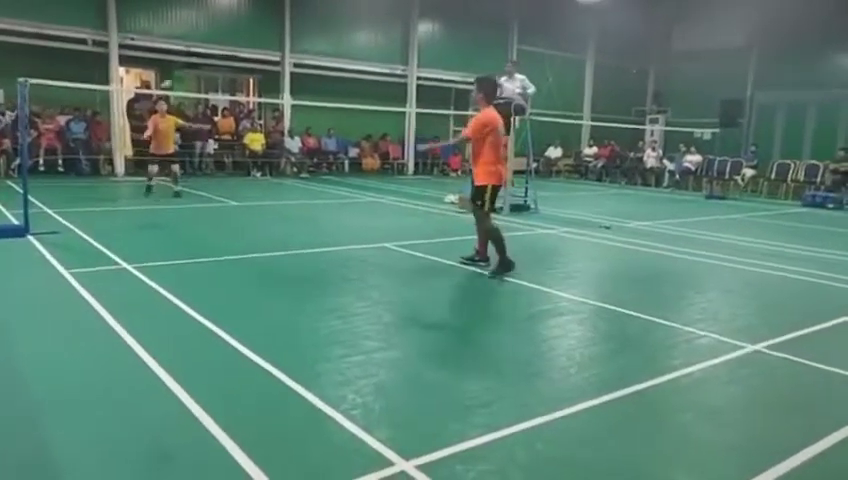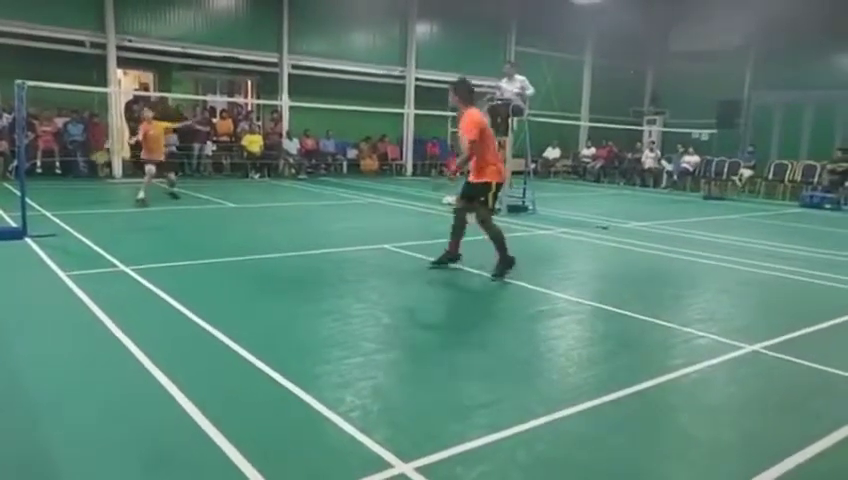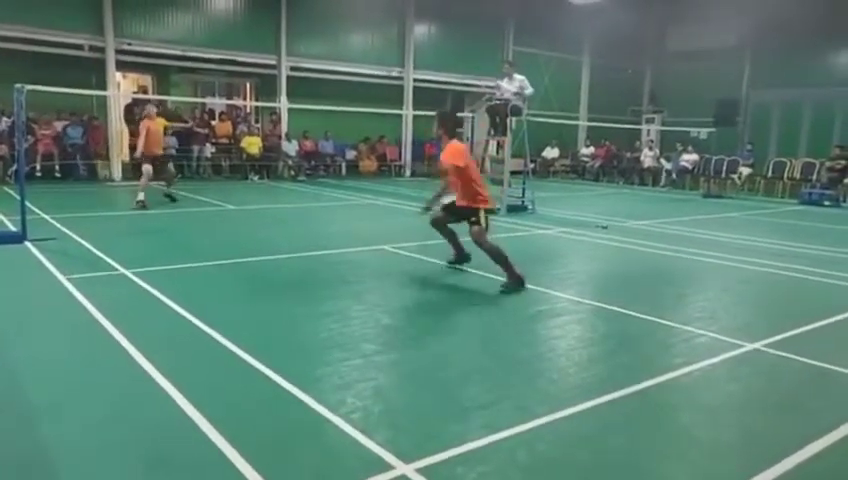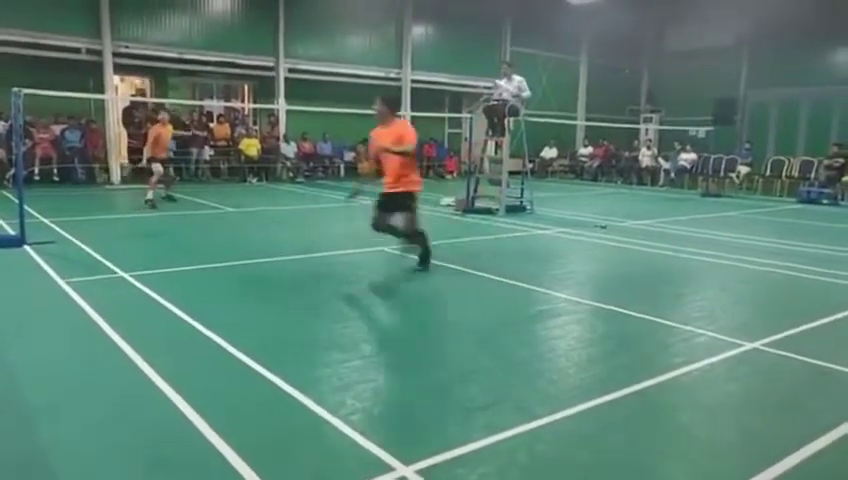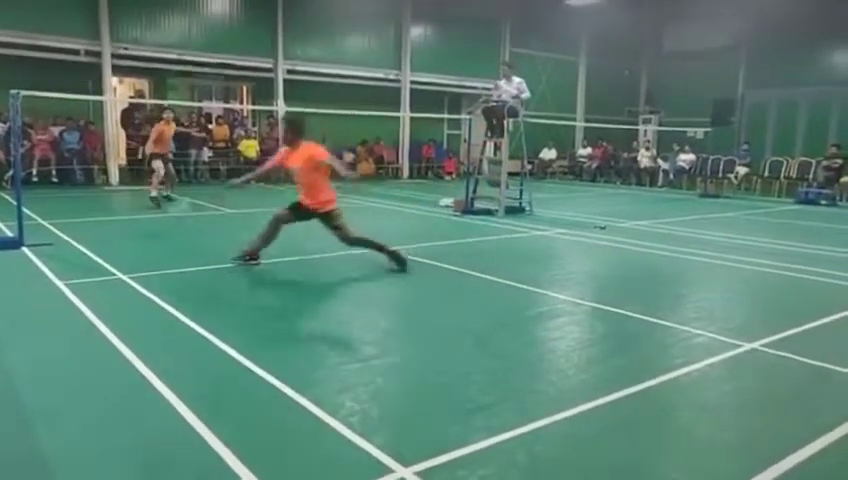
dt=0.3s
person 1, frame 1
left shoulder: (485, 117)
right shoulder: (491, 115)
left elbow: (459, 140)
left wrist: (432, 146)
left hip: (488, 176)
right hip: (485, 175)
left knee: (483, 218)
right knee: (480, 215)
left ankle: (505, 260)
right ankle: (481, 254)
person 1, frame 2
left shoulder: (472, 118)
right shoulder: (467, 116)
left elbow: (469, 153)
left wrist: (453, 170)
right wrist: (456, 169)
left hip: (489, 175)
right hip: (476, 175)
left knee: (483, 217)
right knee: (459, 210)
left ankle: (505, 258)
right ankle: (452, 253)
person 1, frame 3
left shoulder: (455, 149)
right shoulder: (448, 150)
left elbow: (453, 171)
right elbow: (449, 180)
right wrist: (433, 199)
left hip: (477, 202)
right hip: (463, 200)
left knee: (479, 238)
right knee: (437, 220)
left ankle: (514, 277)
right ankle: (461, 254)
person 1, frame 4
left shoulder: (405, 127)
right shoulder: (376, 133)
left elbow: (411, 151)
right elbow: (373, 160)
left wrist: (390, 149)
left hip: (408, 185)
right hip: (390, 186)
left knee: (409, 227)
right knee: (378, 224)
left ankle: (424, 250)
right ankle: (413, 238)
person 1, frame 5
left shoulder: (312, 150)
right shoulder: (284, 153)
left elbow: (332, 161)
right elbow: (264, 170)
left wrist: (344, 172)
right wrist: (240, 180)
left hip: (325, 203)
right hip: (306, 202)
left knee: (348, 238)
right knee: (277, 218)
left ankle: (390, 254)
right ankle: (252, 253)
